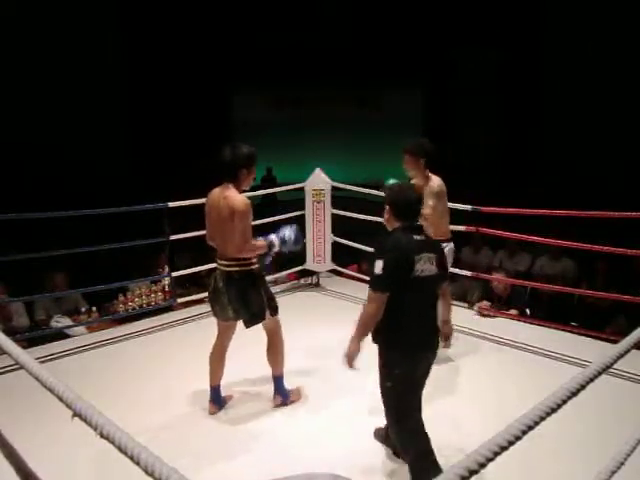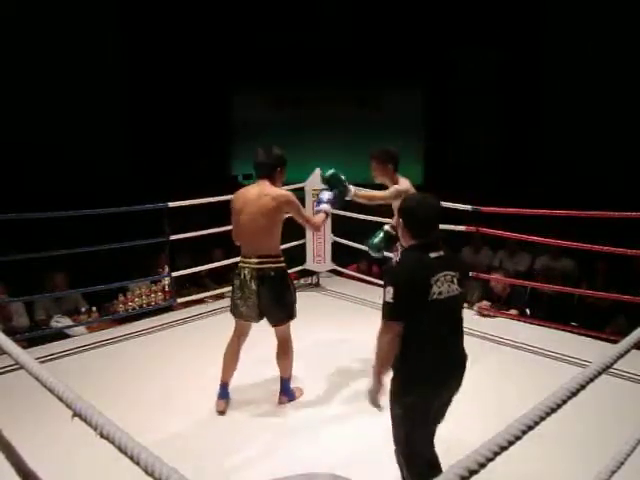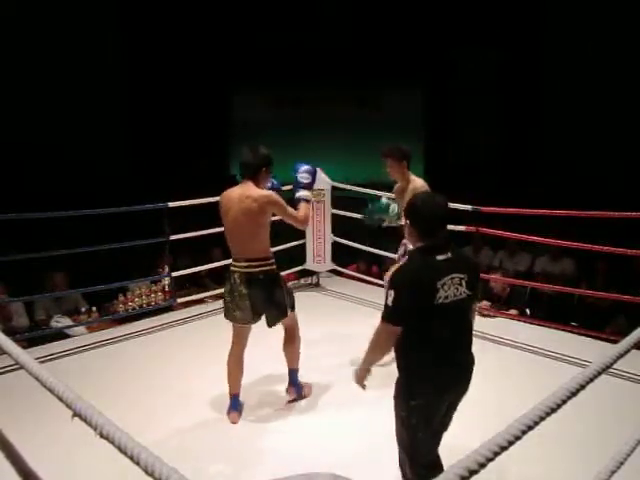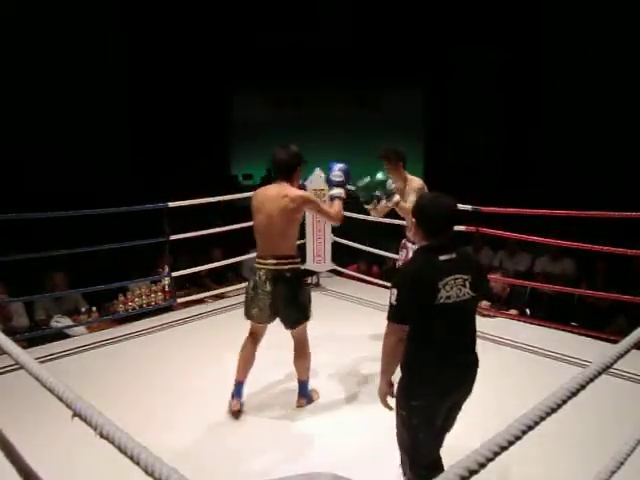
dt=0.5s
person 1, frame 1
left shoulder: (391, 247)
right shoulder: (432, 245)
left elbow: (377, 300)
right elbow: (443, 289)
left wrist: (356, 341)
right wrist: (445, 321)
left hip: (399, 344)
right hip: (426, 341)
left knee: (403, 409)
right knee: (406, 399)
right ankle: (395, 436)
person 1, frame 2
left shoulder: (402, 271)
right shoulder: (454, 265)
left elbow: (392, 333)
left wrist: (377, 377)
left hip: (416, 375)
right hip: (453, 367)
left knee: (411, 444)
right knee: (423, 432)
person 1, frame 3
left shoulder: (408, 274)
right shoulder: (466, 265)
left elbow: (388, 334)
left wrist: (364, 366)
left hip: (421, 380)
right hip: (459, 371)
left knee: (416, 450)
right knee: (427, 442)
person 1, frame 4
left shoulder: (412, 272)
right shoulder: (472, 266)
left elbow: (397, 335)
left wrist: (385, 378)
left hip: (424, 379)
right hip: (464, 372)
left knee: (417, 449)
right knee: (430, 442)
person 2, frame 1
left shoulder: (213, 196)
right shoulder: (240, 203)
right elbow: (244, 248)
right wrist: (274, 242)
left hip: (222, 274)
right hip: (244, 276)
left knee: (223, 337)
right knee: (274, 330)
left ankle: (215, 398)
right ankle: (281, 391)
person 2, frame 2
left shoulder: (239, 196)
right shoulder: (282, 197)
left elbow: (237, 238)
right elbow: (314, 225)
right wrist: (325, 206)
left hip: (245, 271)
right hip: (272, 273)
left knee: (238, 336)
right knee: (283, 336)
left ankle: (222, 395)
right ankle: (286, 391)
person 2, frame 3
left shoulder: (225, 197)
right shoulder: (267, 197)
right elbow: (302, 221)
right wrist: (304, 190)
left hip: (237, 275)
right hip: (264, 275)
left knee: (238, 342)
right knee: (291, 326)
left ankle: (234, 405)
right ankle: (294, 385)
person 2, frame 4
left shoulder: (258, 195)
right shoulder: (300, 197)
right elbow: (336, 217)
right wrist: (337, 188)
left hip: (261, 272)
right hip: (287, 273)
left knee: (254, 335)
right knee: (300, 337)
left ankle: (237, 396)
right ankle: (304, 394)
